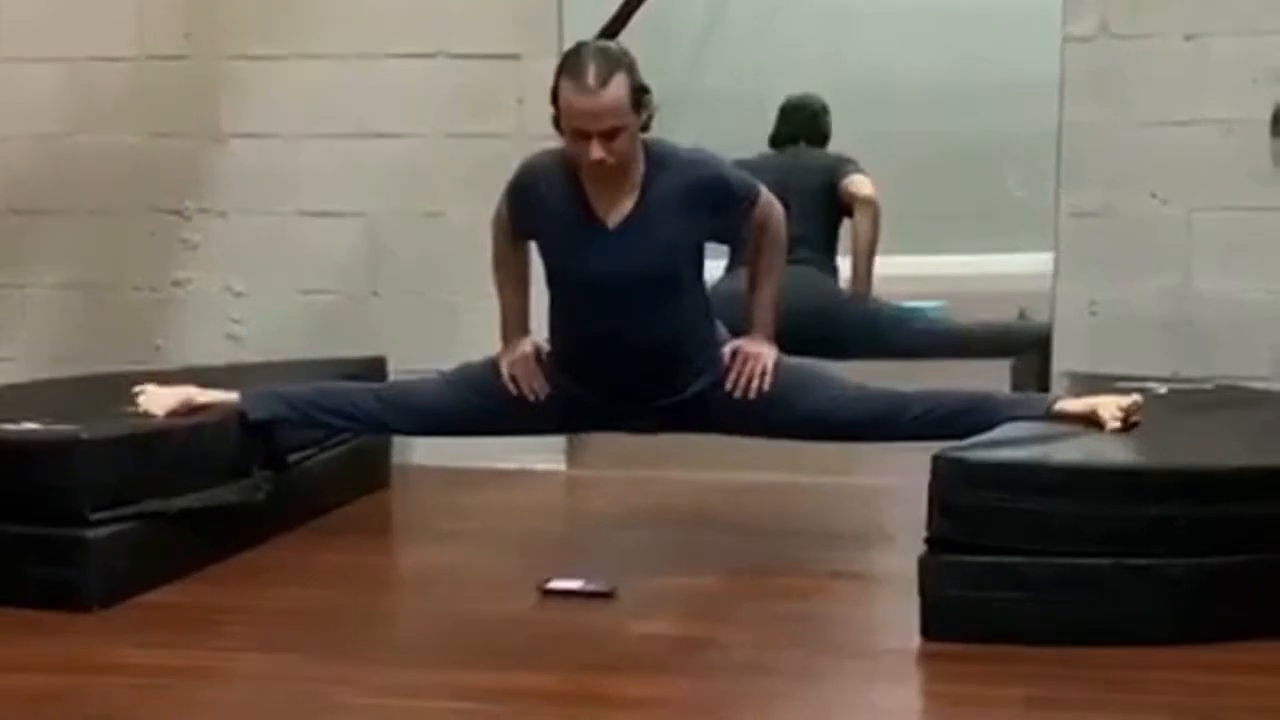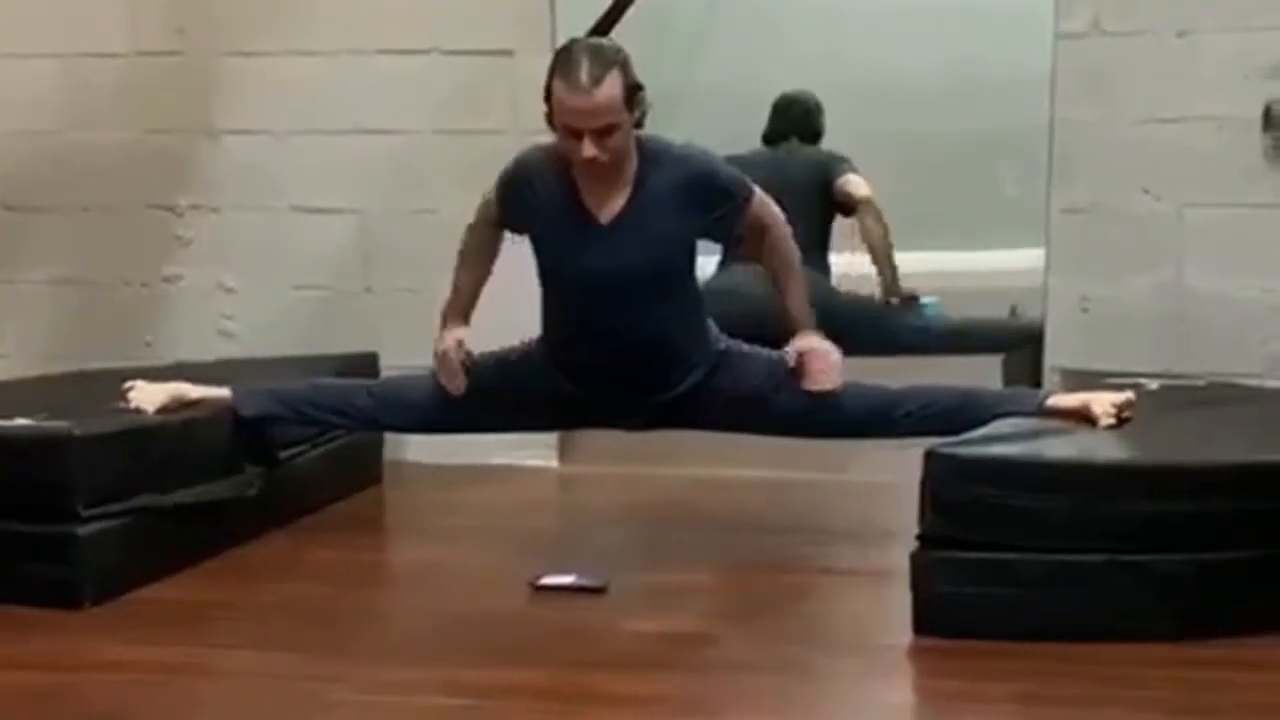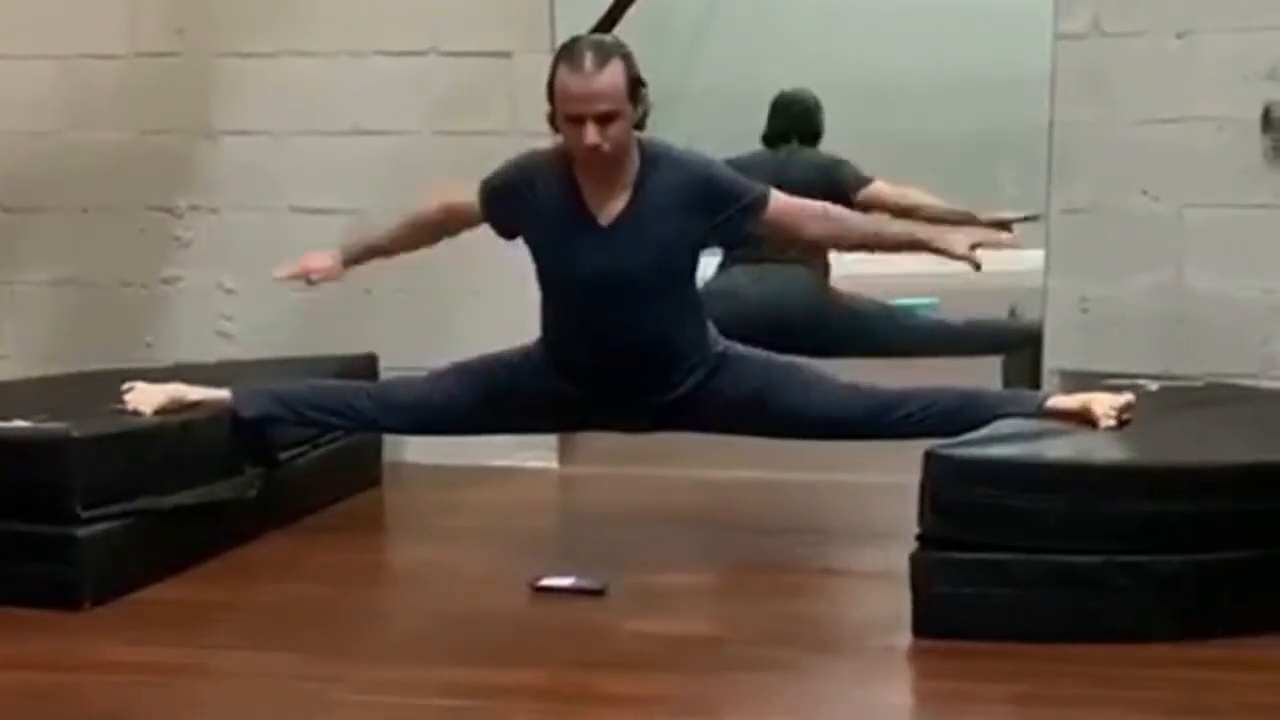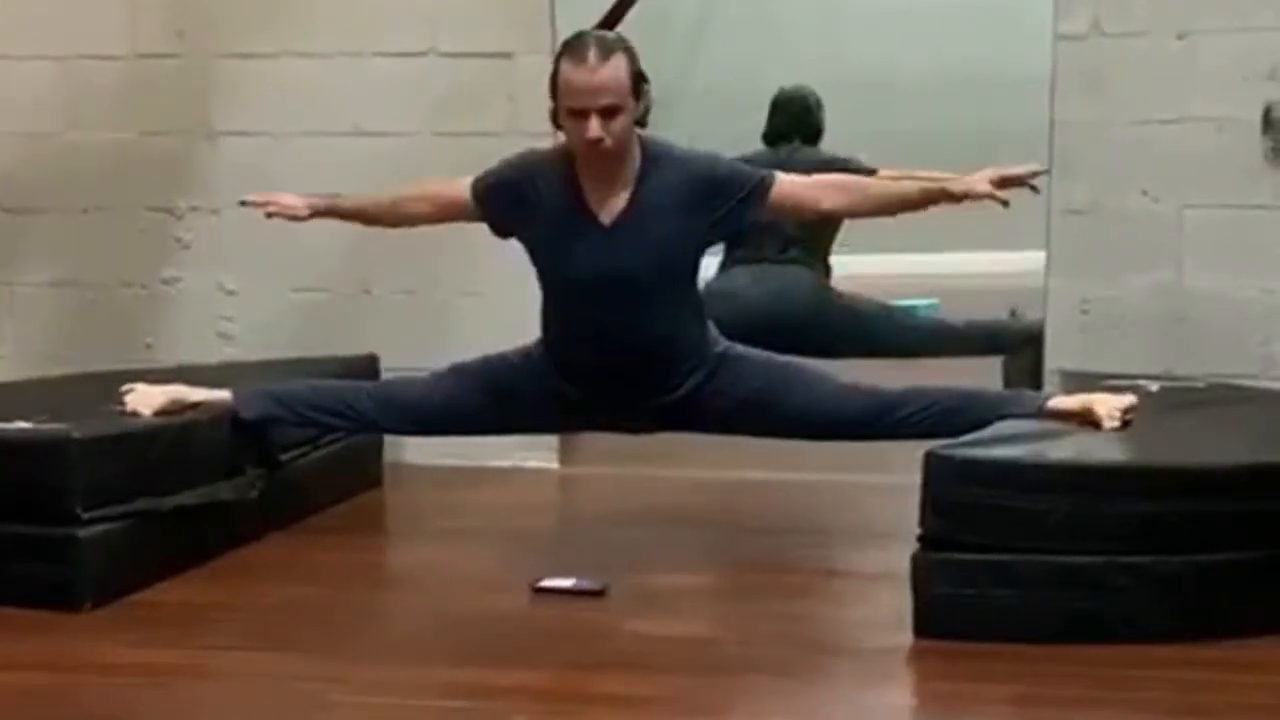
dt=0.5s
person 1, frame 1
left shoulder: (698, 179)
right shoulder: (536, 182)
left elbow: (771, 219)
right elbow: (506, 238)
left wrist: (761, 332)
right wrist: (515, 337)
left hip: (697, 382)
right hip: (571, 384)
left knee: (873, 411)
right knee: (397, 407)
left ankle: (1056, 408)
right ankle: (221, 402)
person 1, frame 2
left shoulder: (690, 175)
right shoulder: (529, 176)
left elbow: (769, 225)
right elbow: (483, 227)
left wrist: (805, 328)
right wrist: (455, 320)
left hip: (693, 377)
right hip: (565, 379)
left knee: (868, 406)
right knee: (395, 402)
left ankle: (1047, 403)
right ankle: (215, 396)
person 1, frame 3
left shoulder: (693, 182)
right shoulder: (527, 183)
left elbow: (806, 219)
right elbow: (445, 215)
left wrist: (933, 239)
right wrist: (347, 256)
left hip: (693, 380)
right hip: (564, 383)
left knee: (866, 410)
right knee: (395, 403)
left ankle: (1050, 406)
right ankle: (211, 401)
person 1, frame 4
left shoulder: (696, 180)
right shoulder: (527, 183)
left elbow: (827, 194)
right elbow: (429, 201)
left wrist: (948, 189)
right wrist: (324, 205)
left hip: (693, 381)
right hip: (564, 384)
left knee: (868, 412)
right knee: (397, 406)
person 2, frame 1
left shoulder: (737, 172)
right shoulder: (834, 166)
right elbow: (865, 198)
right wrist: (859, 291)
left hip: (737, 300)
right hip: (808, 298)
right knee: (936, 335)
right ankle: (1041, 337)
person 2, frame 2
left shoulder: (730, 168)
right shoulder: (827, 163)
right elbow: (861, 196)
right wrist: (890, 283)
left hip: (730, 297)
right knee: (927, 330)
right ankle: (1035, 333)
person 2, frame 3
left shoulder: (730, 172)
right shoulder: (828, 169)
right elbow: (897, 200)
right wrist: (976, 218)
left hip: (729, 301)
right hip: (798, 299)
right knee: (922, 331)
right ankle: (1032, 336)
person 2, frame 4
right shoulder: (830, 169)
right elbow: (909, 183)
left hip: (730, 301)
right hip: (799, 299)
right knee: (925, 333)
right ankle: (1031, 335)
